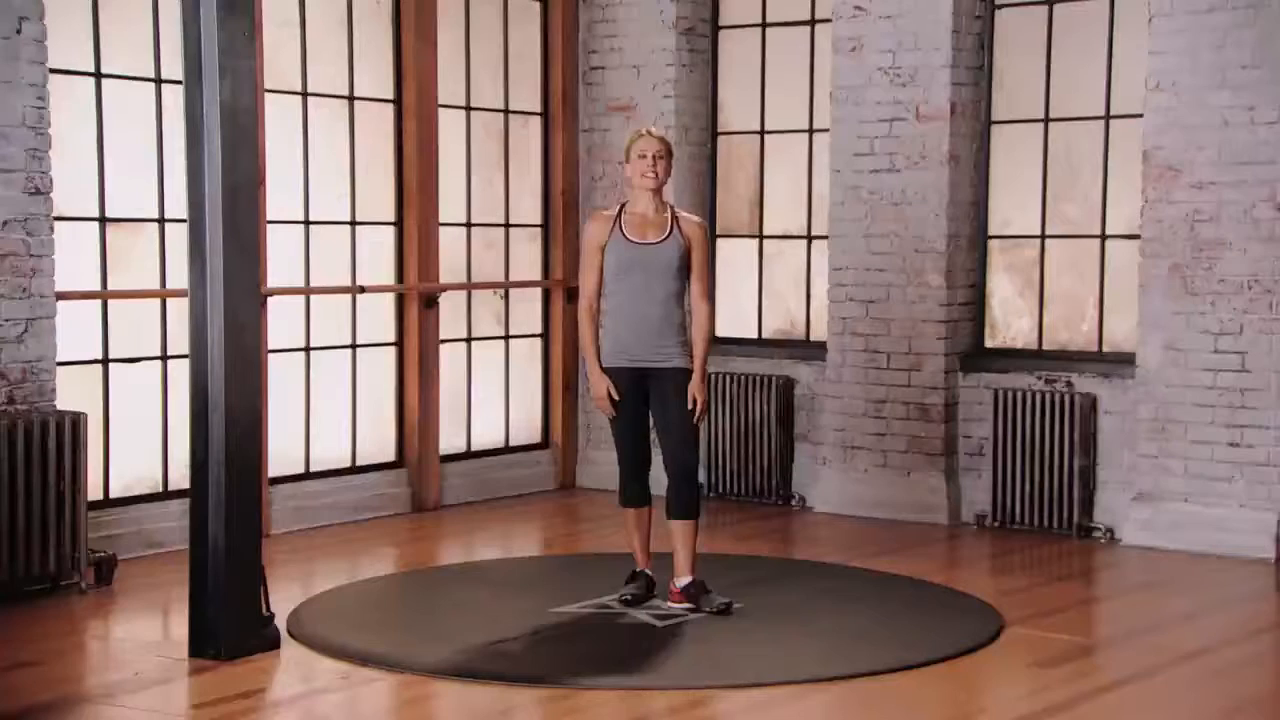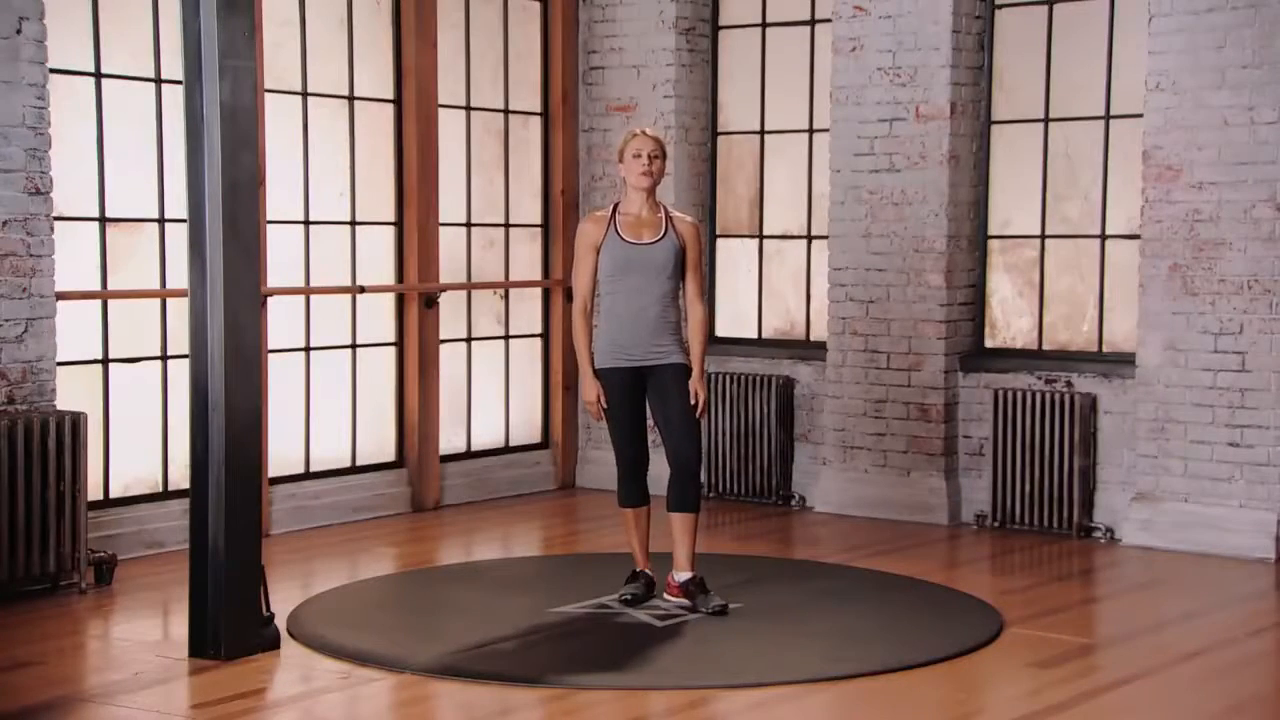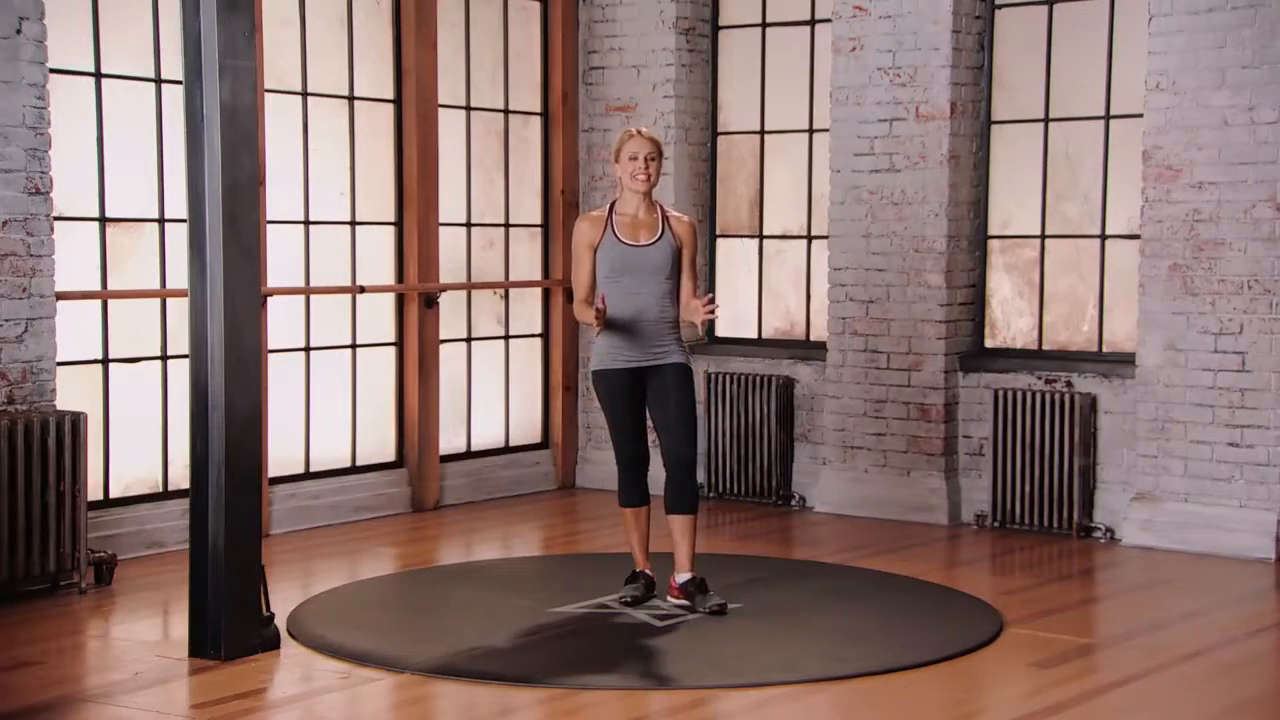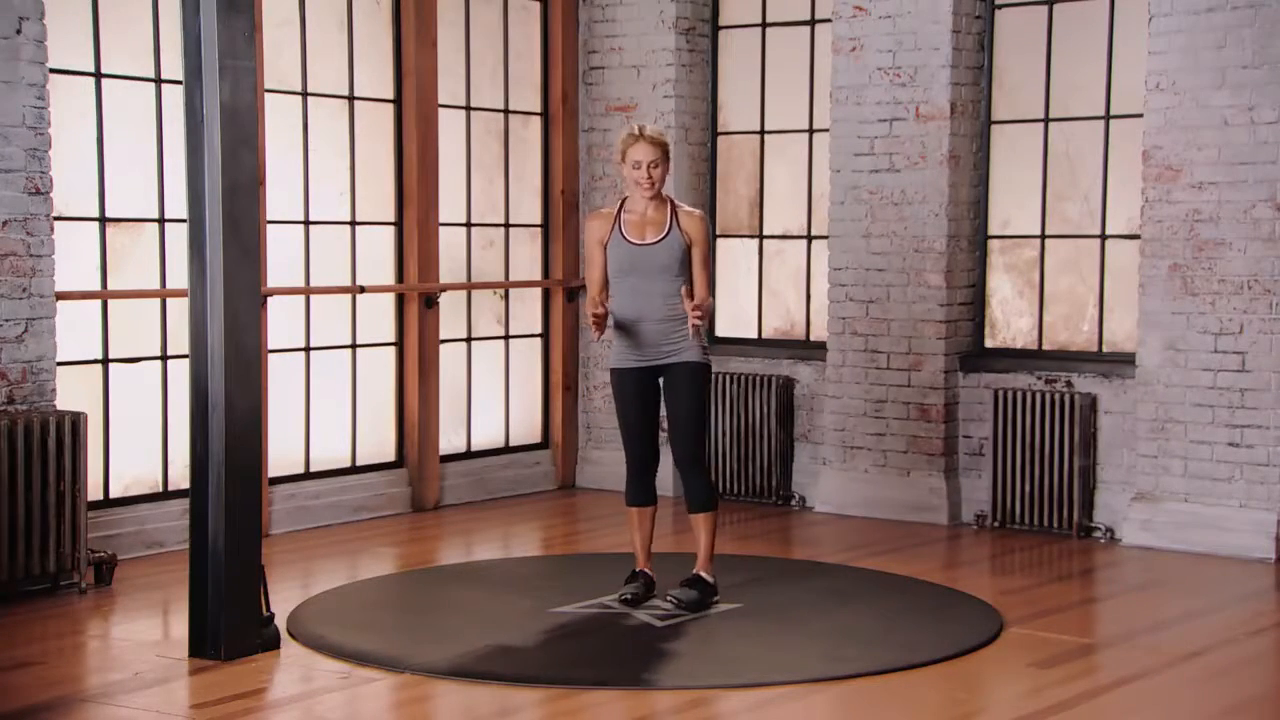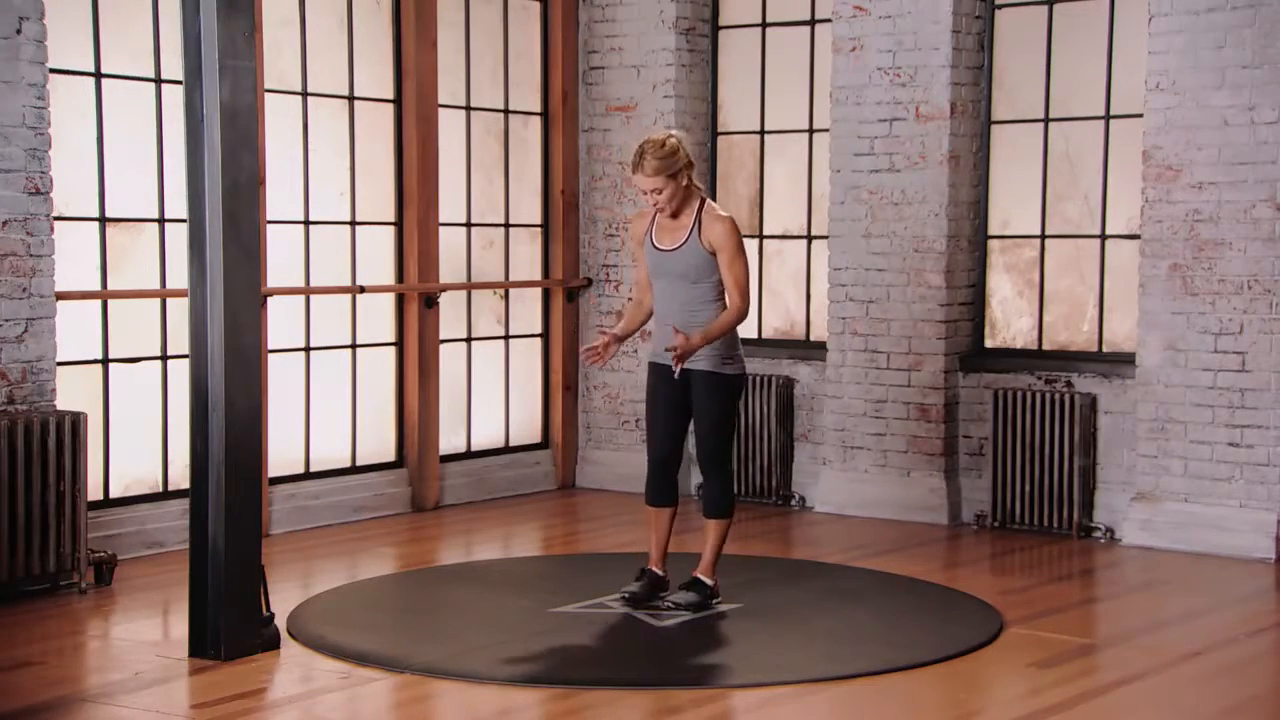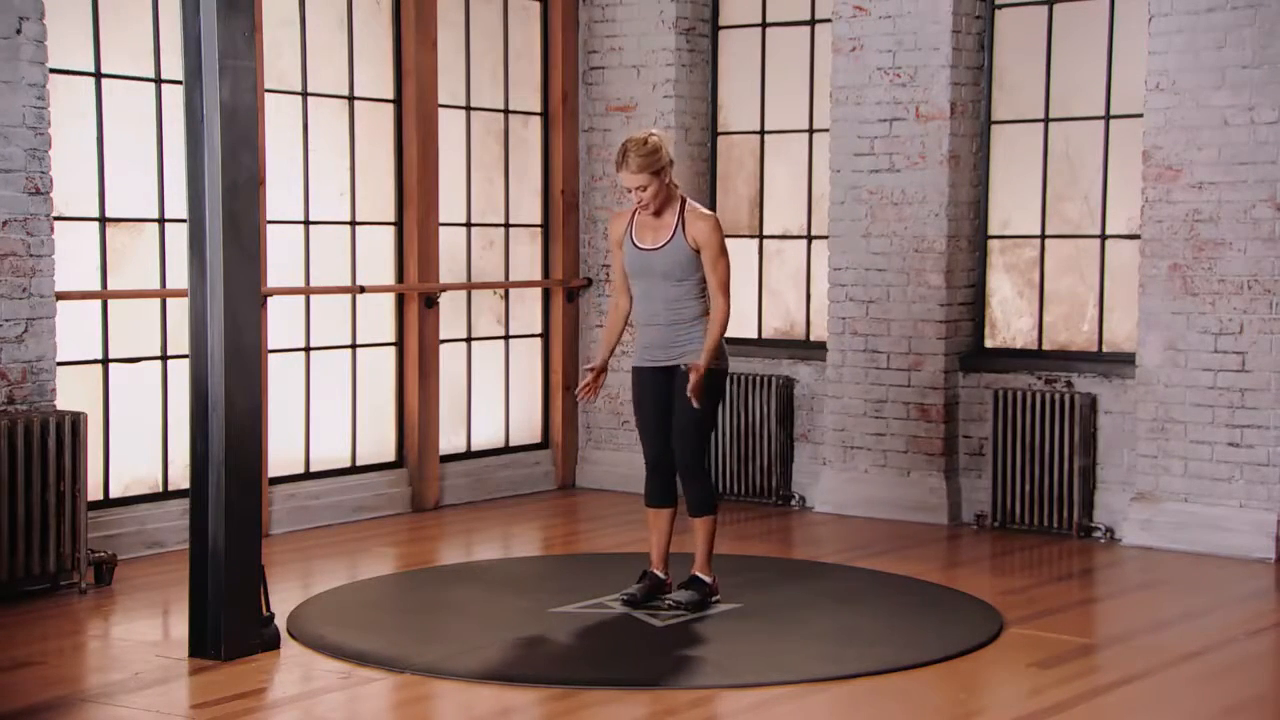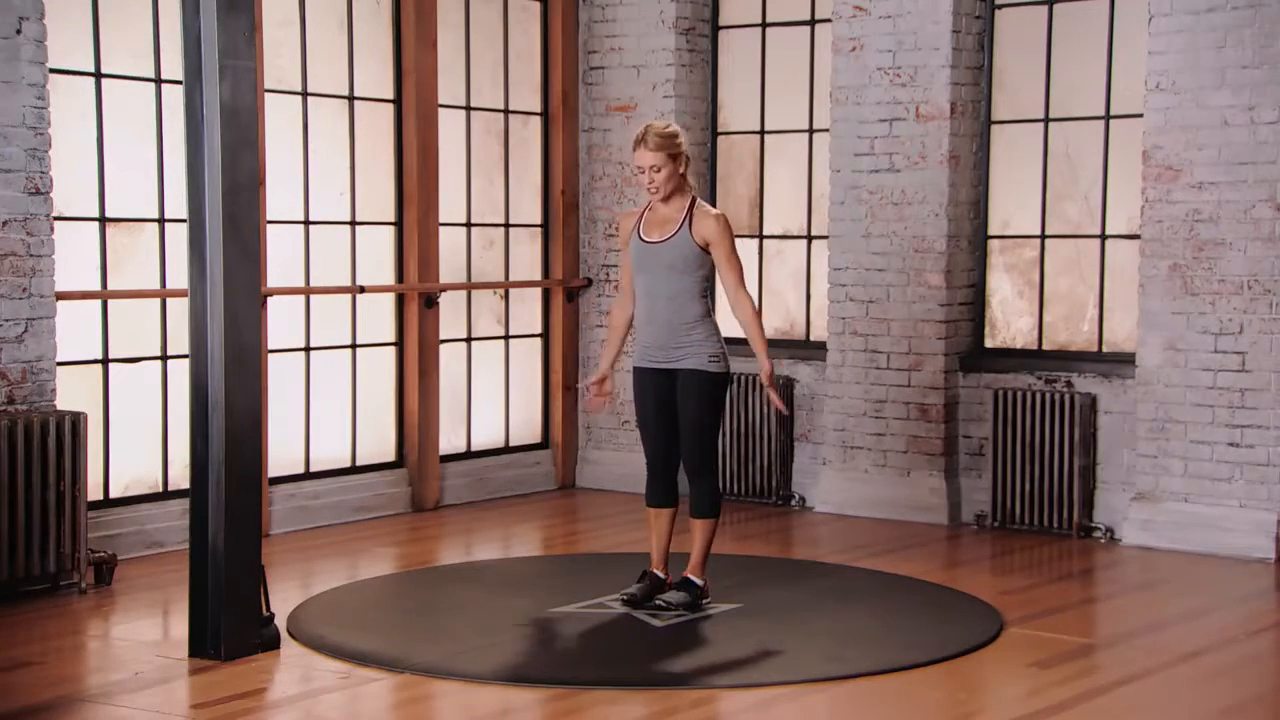
dt=0.7s
person 1, frame 1
left shoulder: (690, 228)
right shoulder: (601, 226)
left elbow: (700, 305)
right elbow: (588, 304)
left wrist: (698, 373)
right wrist: (594, 369)
left hip: (672, 364)
right hip: (620, 363)
left knee: (682, 465)
right knee: (633, 465)
left ankle: (685, 580)
right ankle: (641, 570)
person 1, frame 2
left shoulder: (684, 228)
right shoulder: (595, 227)
left elbow: (695, 305)
right elbow: (581, 306)
left wrist: (698, 372)
right wrist: (586, 375)
left hip: (669, 361)
right hip: (614, 364)
left knee: (686, 458)
right knee: (631, 464)
left ankle: (684, 577)
right ankle: (640, 570)
person 1, frame 3
left shoulder: (680, 227)
right shoulder: (591, 226)
left elbow: (686, 301)
right elbow: (579, 303)
left wrist: (697, 312)
right wrist: (597, 317)
left hip: (668, 359)
right hip: (615, 360)
left knee: (681, 460)
right knee: (631, 463)
left ankle: (685, 578)
right ankle: (641, 570)
person 1, frame 4
left shoulder: (691, 221)
right shoulder: (601, 224)
left elbow: (704, 297)
right elbow: (596, 294)
left wrist: (698, 311)
right wrist: (598, 315)
left hip: (684, 355)
right hip: (629, 358)
left knee: (690, 458)
right knee: (640, 462)
left ankle: (703, 573)
right ankle: (642, 570)
person 1, frame 5
left shoulder: (718, 226)
right shoulder: (642, 227)
left elbow: (739, 304)
left wrist: (698, 341)
right wrist: (617, 335)
left hip: (716, 364)
right hip: (665, 362)
left knee: (713, 466)
right knee: (660, 462)
left ankle: (706, 578)
right ankle: (655, 569)
person 1, frame 6
left shoulder: (701, 223)
right shoulder: (621, 227)
left elbow: (720, 301)
left wrist: (705, 361)
right wrist: (602, 358)
left hip: (696, 360)
right hip: (648, 362)
left knee: (689, 462)
right knee: (657, 464)
left ankle: (702, 575)
right ankle: (656, 571)
person 1, frame 7
left shoulder: (709, 222)
right shoulder: (631, 224)
left elbow: (739, 297)
right elbow: (626, 300)
left wrist: (764, 364)
right wrist: (605, 366)
left hip: (699, 362)
right hip: (649, 363)
left knee: (698, 466)
right knee: (658, 465)
left ankle: (696, 577)
right ankle: (656, 570)
